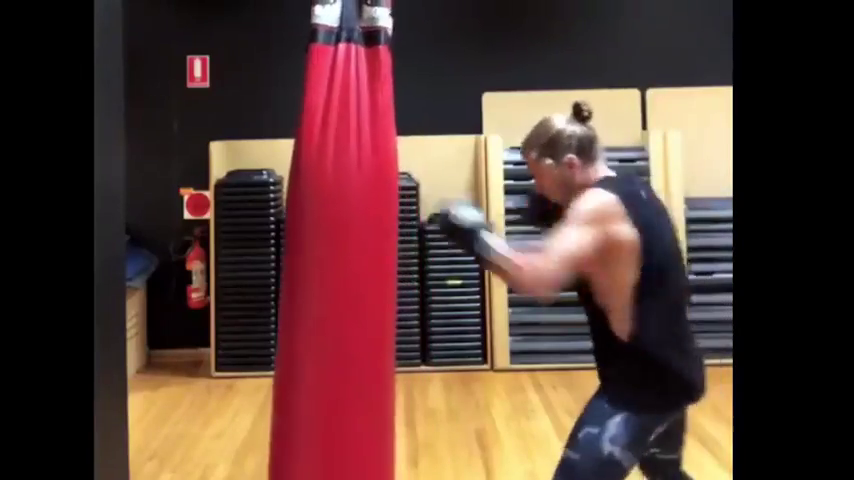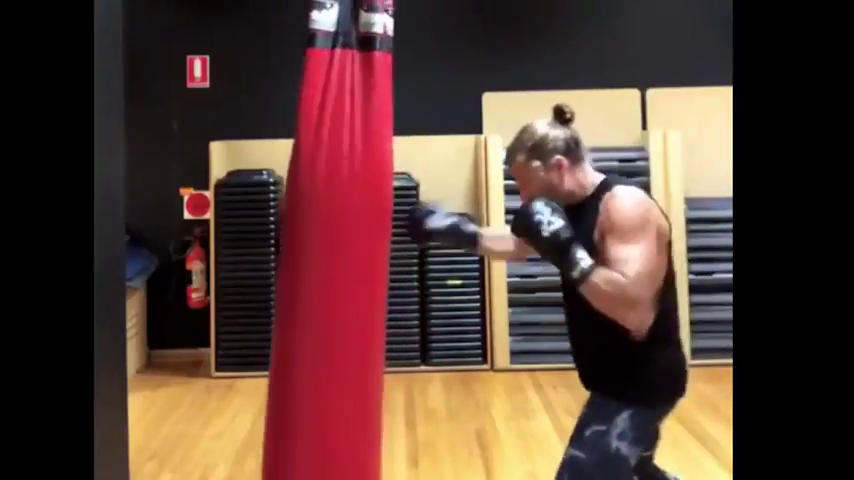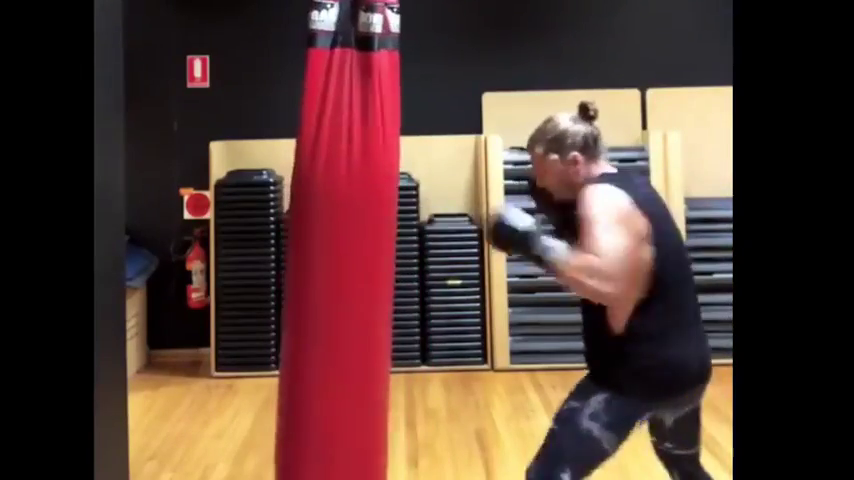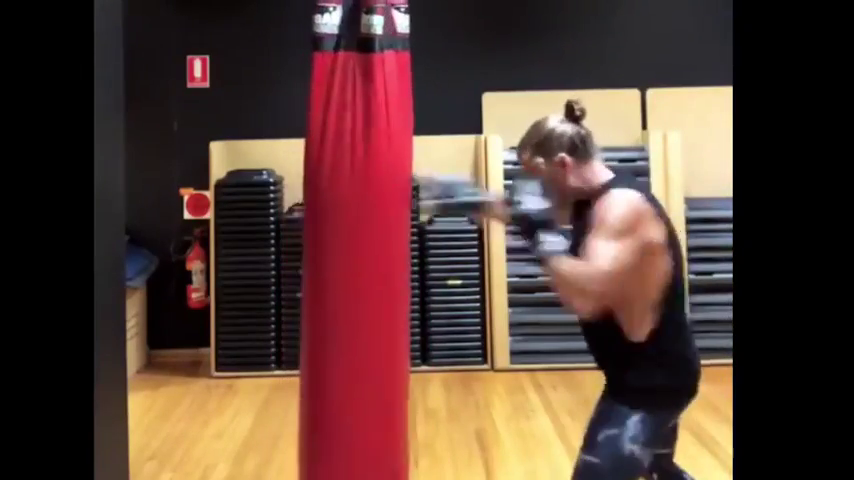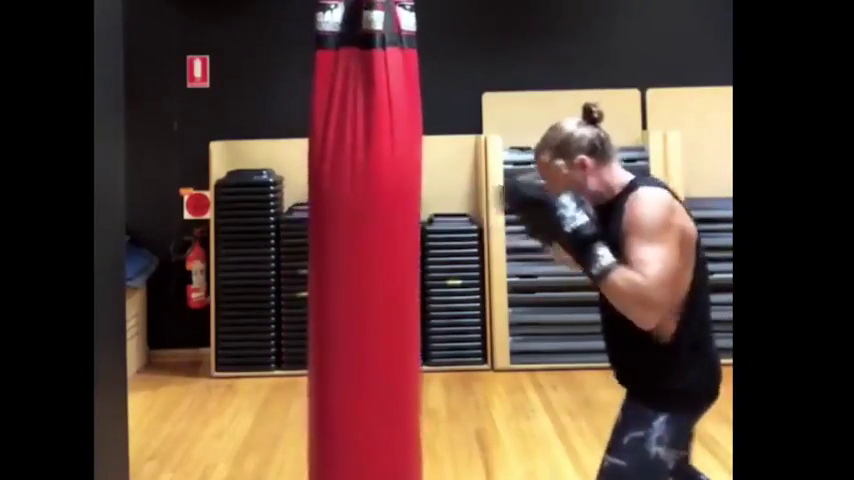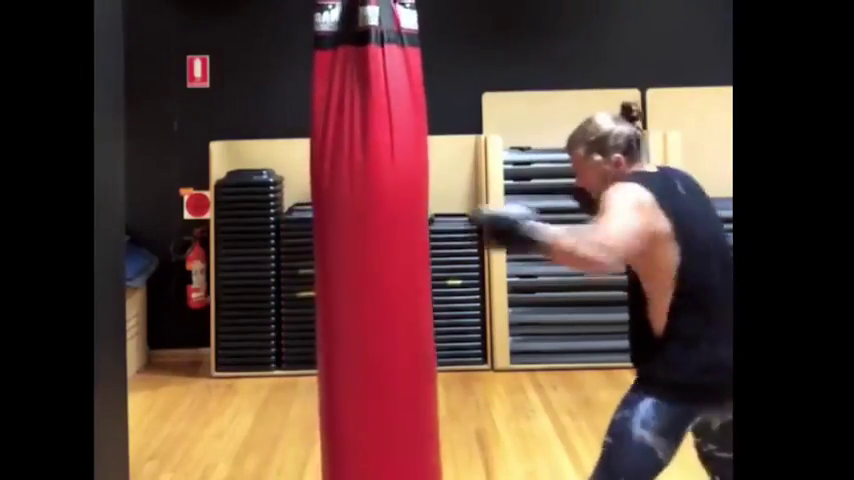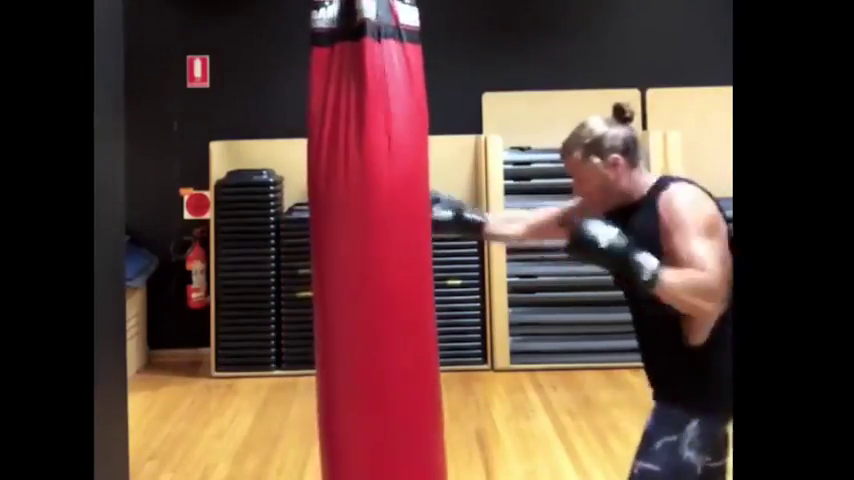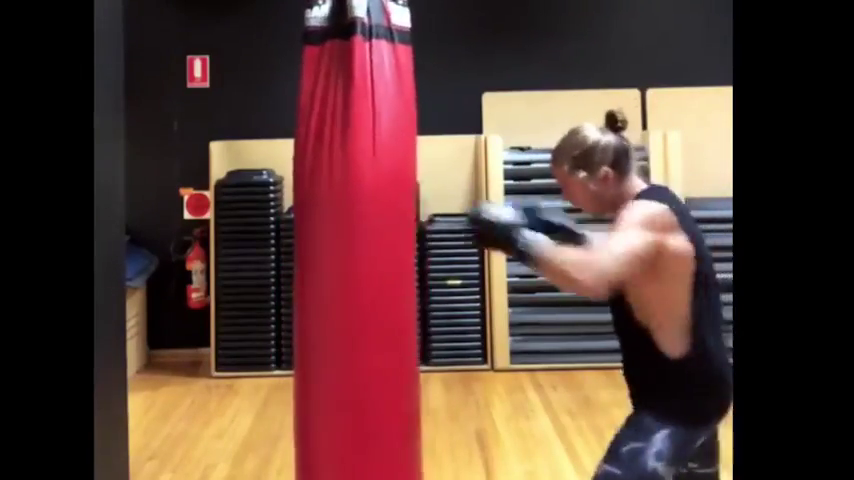
dt=0.3s
person 1, frame 1
left shoulder: (599, 207)
right shoulder: (629, 192)
left elbow: (539, 278)
left wrist: (478, 238)
left hip: (642, 384)
right hip: (672, 370)
person 1, frame 2
left shoulder: (626, 206)
right shoulder: (568, 201)
left elbow: (633, 307)
right elbow: (512, 245)
left wrist: (565, 249)
right wrist: (455, 228)
left hip: (635, 380)
right hip: (637, 373)
person 1, frame 3
left shoulder: (603, 198)
right shoulder: (633, 189)
left elbow: (605, 283)
left wrist: (535, 241)
left hip: (634, 370)
right hip: (685, 364)
person 1, frame 4
left shoulder: (619, 205)
right shoulder: (609, 196)
left elbow: (584, 297)
right elbow: (543, 214)
left wrist: (541, 235)
left hip: (648, 378)
right hip: (662, 370)
person 1, frame 5
left shoulder: (650, 205)
right shoulder: (613, 202)
left elbow: (648, 308)
right elbow: (576, 256)
left wrist: (587, 247)
right wrist: (550, 228)
left hip: (673, 380)
right hip: (670, 374)
person 1, frame 6
left shoulder: (631, 196)
right shoulder: (679, 184)
left elbow: (598, 253)
left wrist: (520, 229)
left hip: (683, 373)
right hip: (720, 366)
person 1, frame 7
left shoulder: (681, 200)
right shoulder: (606, 203)
left elbow: (708, 296)
right elbow: (531, 226)
left wrist: (631, 260)
right wrist: (465, 219)
left hip: (705, 379)
right hip: (691, 373)
person 1, frame 8
left shoulder: (648, 215)
right shoulder: (636, 206)
left elbow: (587, 277)
left wrist: (517, 237)
left hip: (684, 394)
right hip: (681, 386)
